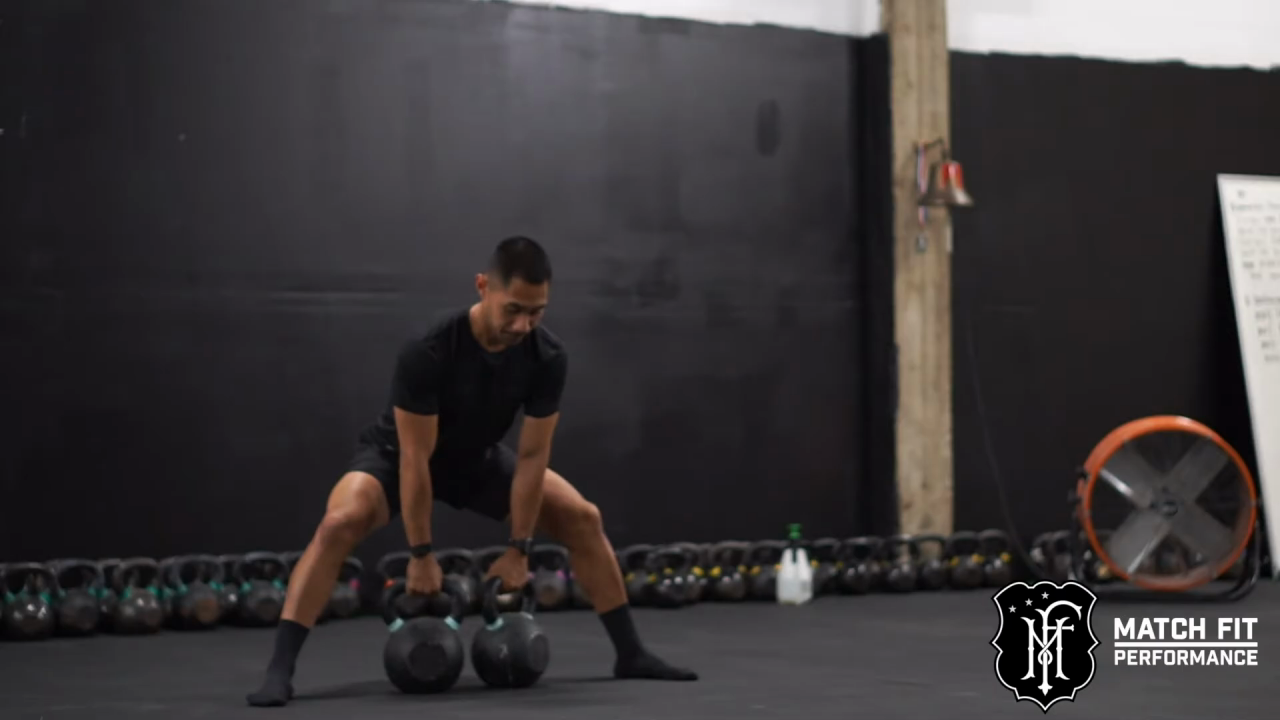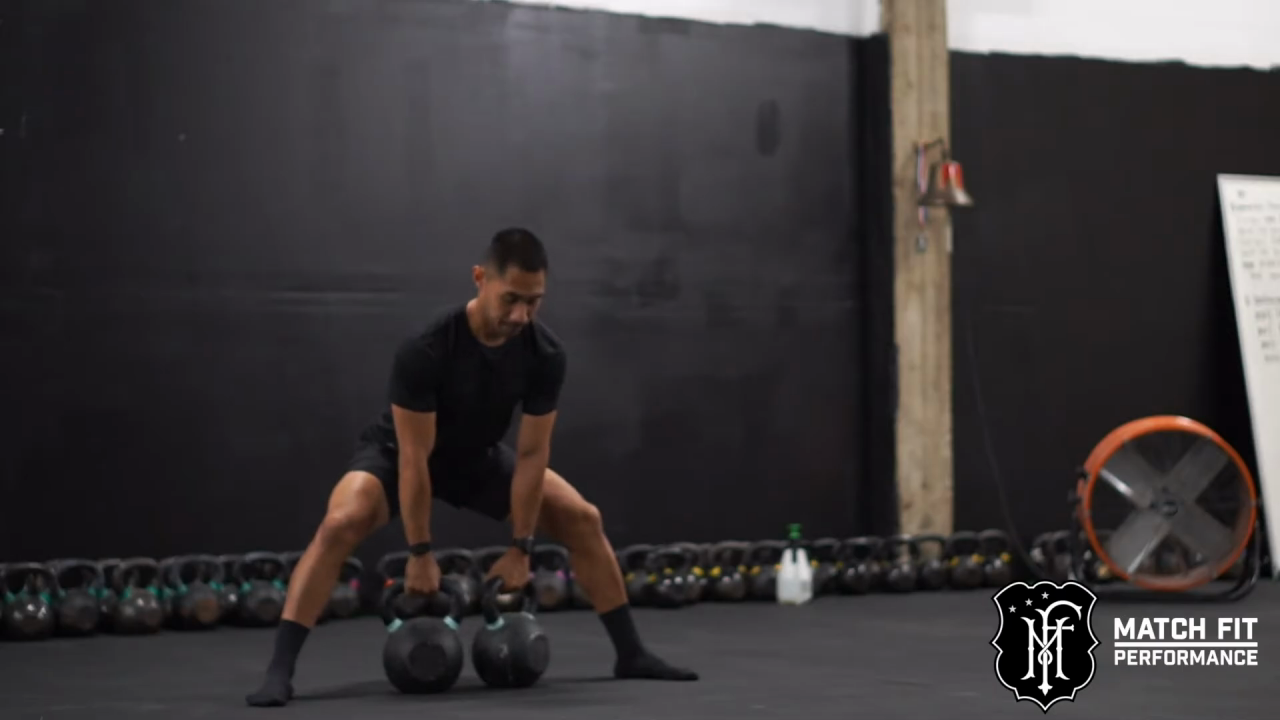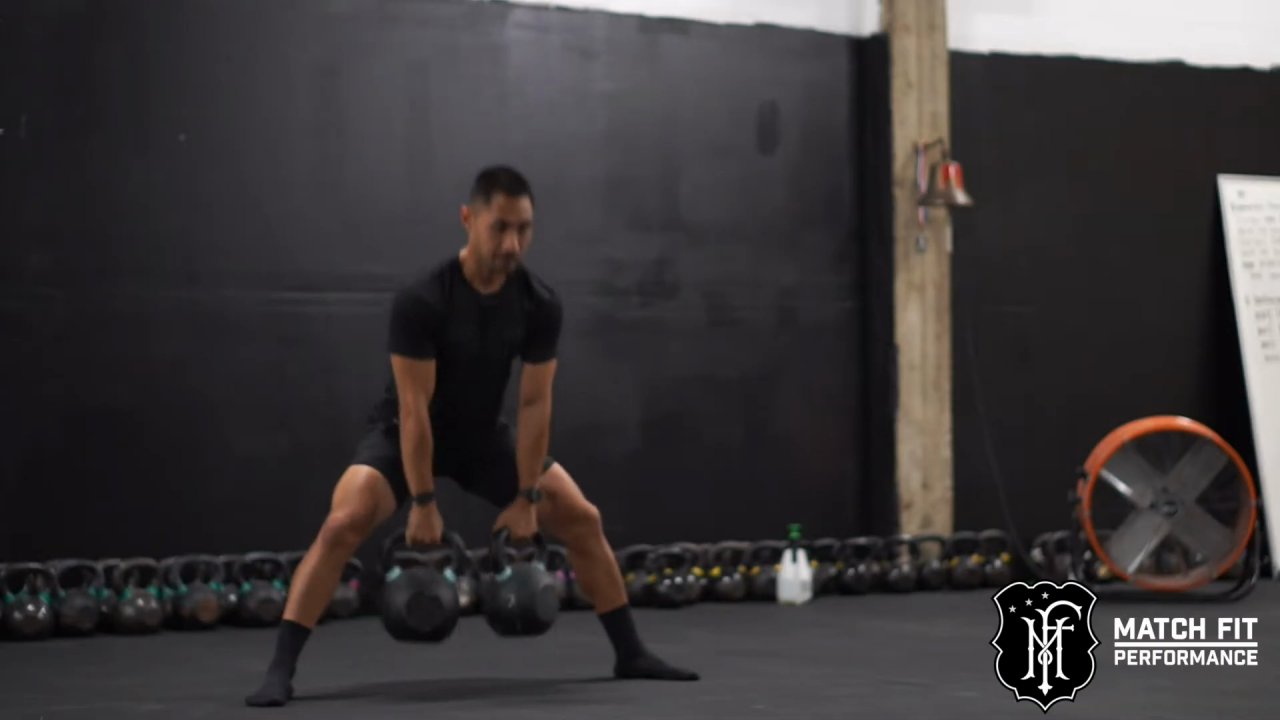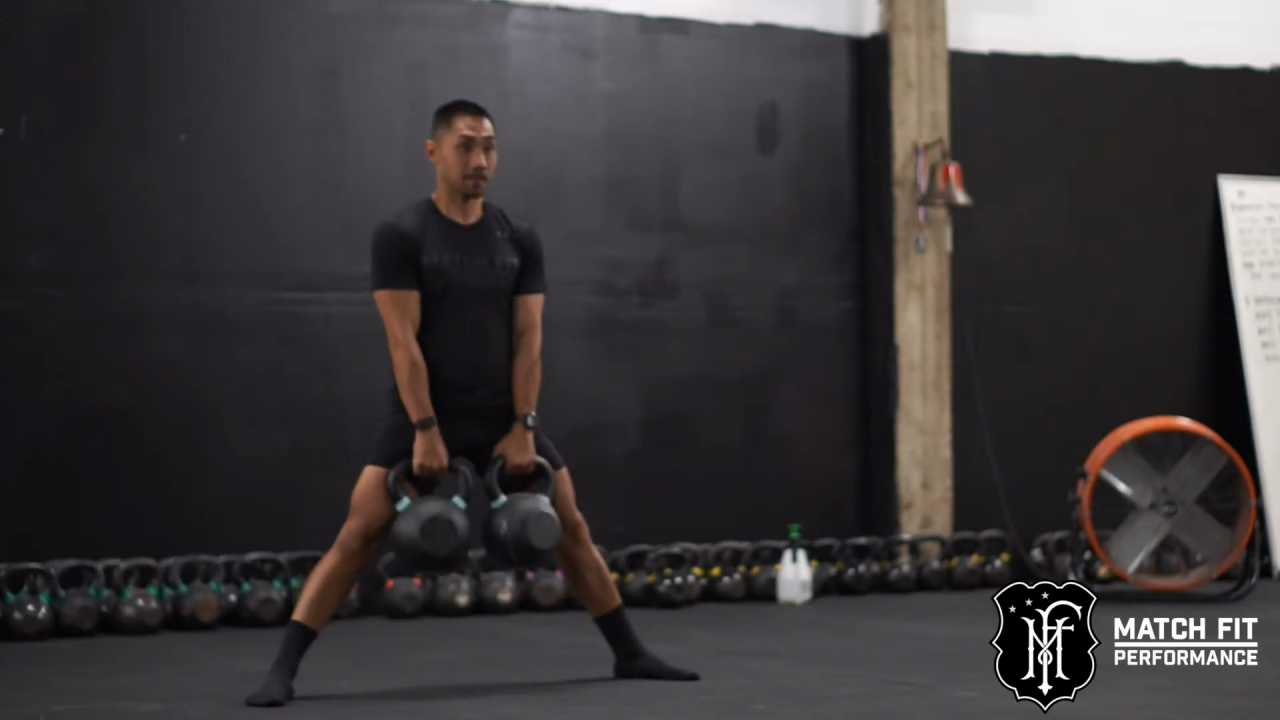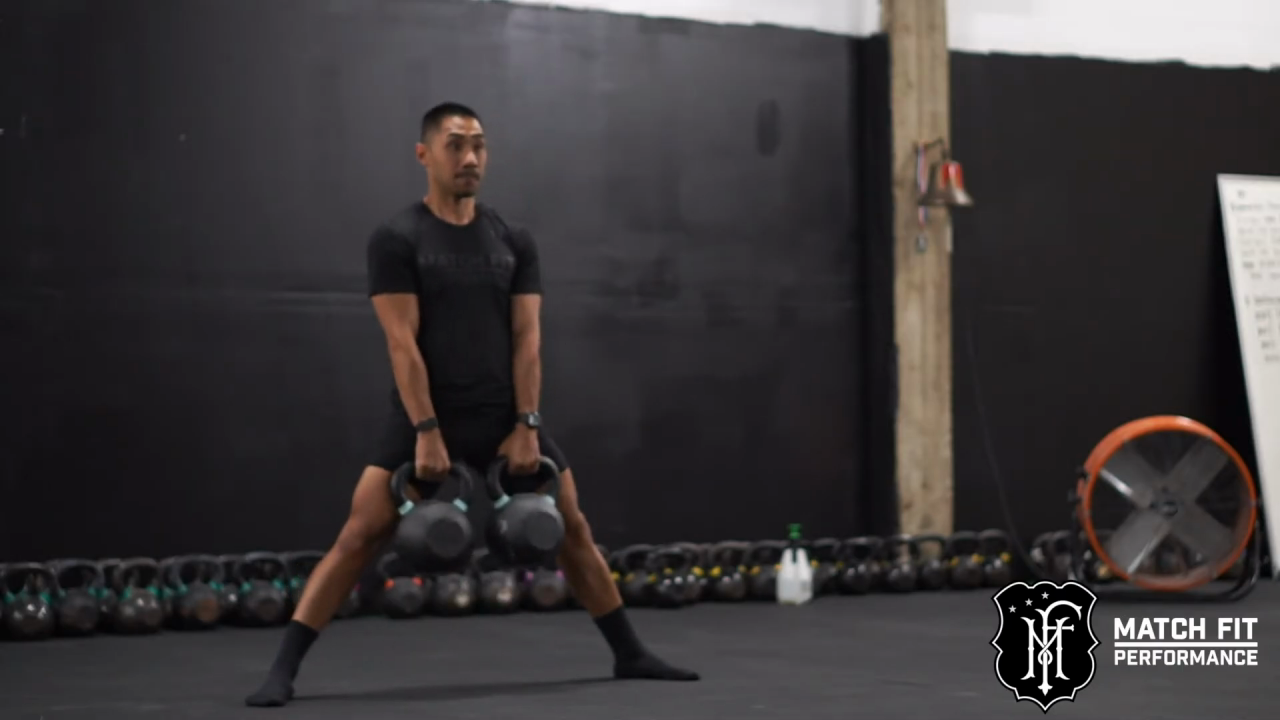
dt=0.4s
person 1, frame 1
left shoulder: (548, 357)
right shoulder: (426, 353)
left elbow: (533, 456)
right elbow: (415, 460)
left wrist: (518, 550)
right wrist: (421, 557)
left hip: (476, 458)
right hip: (395, 453)
left knee: (583, 518)
right knee: (338, 525)
left ankle: (631, 653)
right ankle: (279, 670)
person 1, frame 2
left shoulder: (546, 355)
right shoulder: (424, 351)
left elbow: (532, 454)
right elbow: (413, 459)
left wrist: (520, 549)
right wrist: (420, 555)
left hip: (477, 456)
right hip: (396, 452)
left knee: (584, 519)
right knee: (341, 525)
left ankle: (631, 653)
right ankle: (280, 670)
person 1, frame 3
left shoulder: (540, 303)
right shoulder: (421, 300)
left elbow: (534, 404)
right elbow: (415, 409)
left wrist: (525, 500)
right wrist: (423, 505)
left hip: (482, 434)
right hip: (404, 435)
left knee: (583, 519)
right knee: (342, 527)
left ankle: (632, 653)
right ankle: (280, 670)
person 1, frame 4
left shoulder: (520, 239)
right shoulder: (401, 235)
left elbow: (528, 339)
right elbow: (403, 340)
left wrist: (523, 429)
right wrist: (425, 431)
left hip: (501, 418)
right hip: (424, 417)
left knee: (570, 530)
right knee: (358, 537)
left ankle: (630, 654)
right ankle: (282, 671)
person 1, frame 5
left shoulder: (514, 242)
right shoulder: (396, 240)
left elbow: (526, 340)
right elbow: (403, 343)
left wrist: (526, 426)
right wrist: (427, 433)
left hip: (504, 419)
right hip: (426, 419)
left knee: (573, 530)
right knee: (359, 538)
left ankle: (630, 654)
right ankle: (282, 670)
